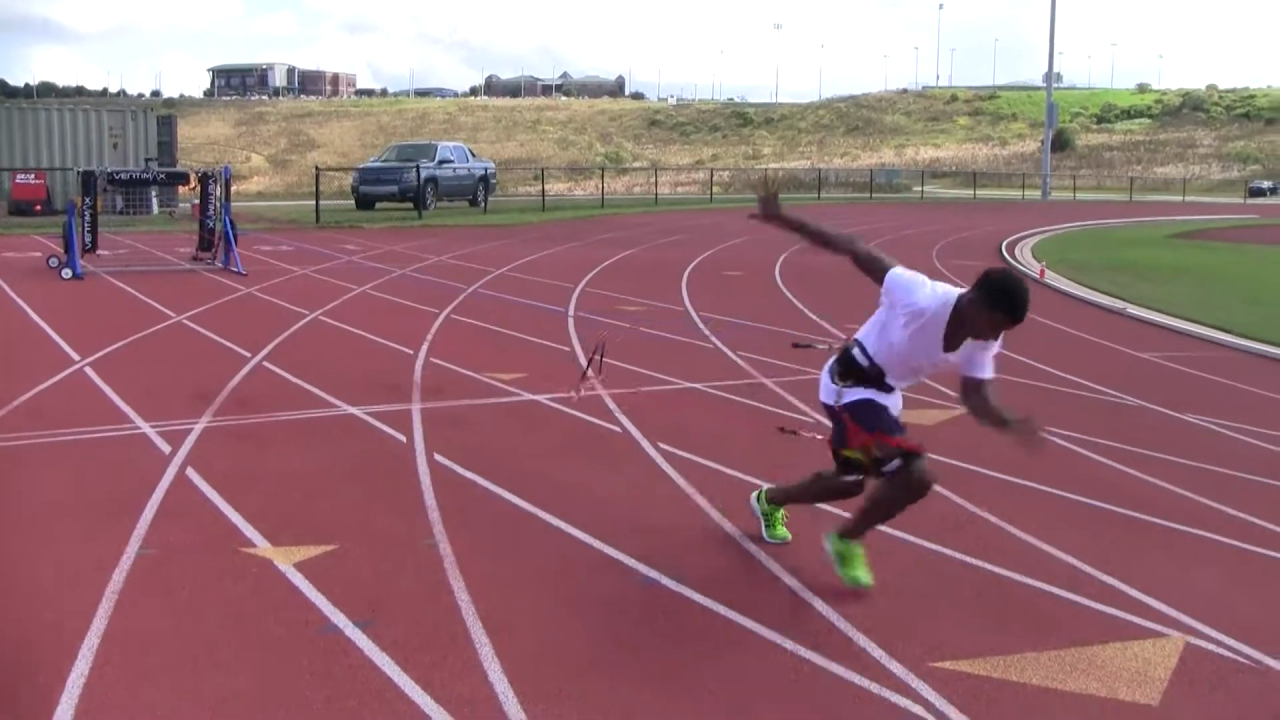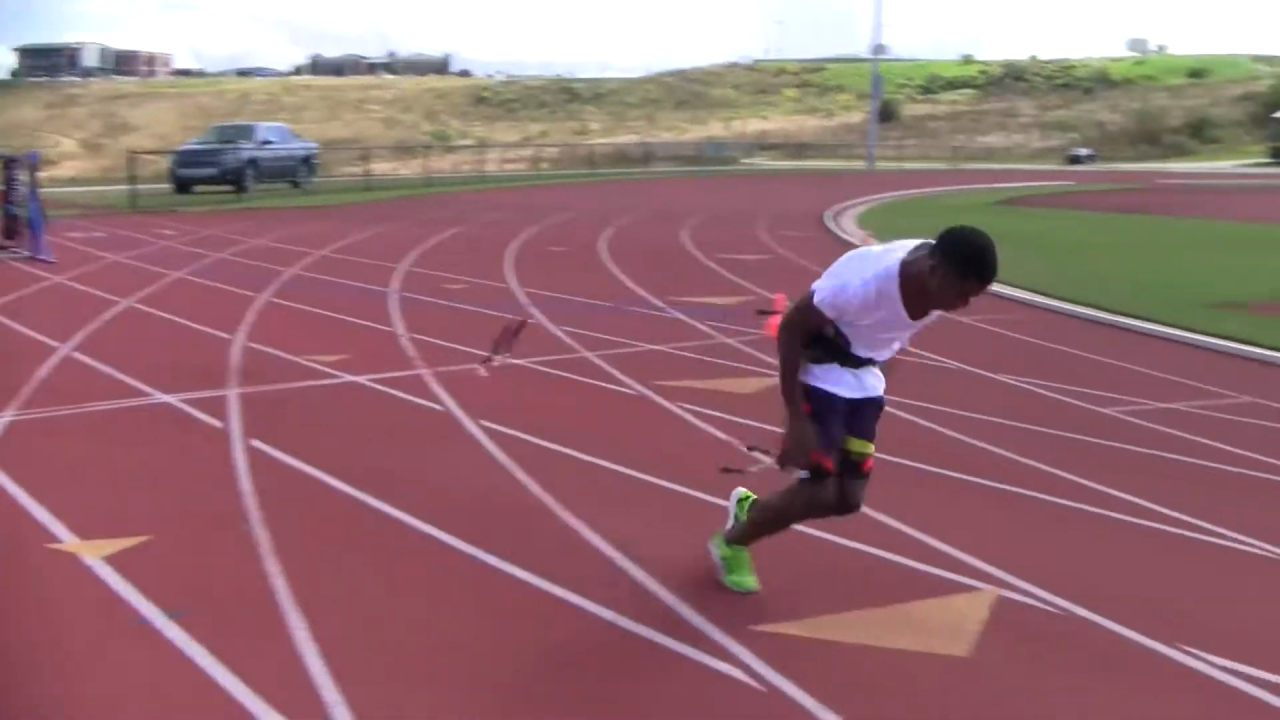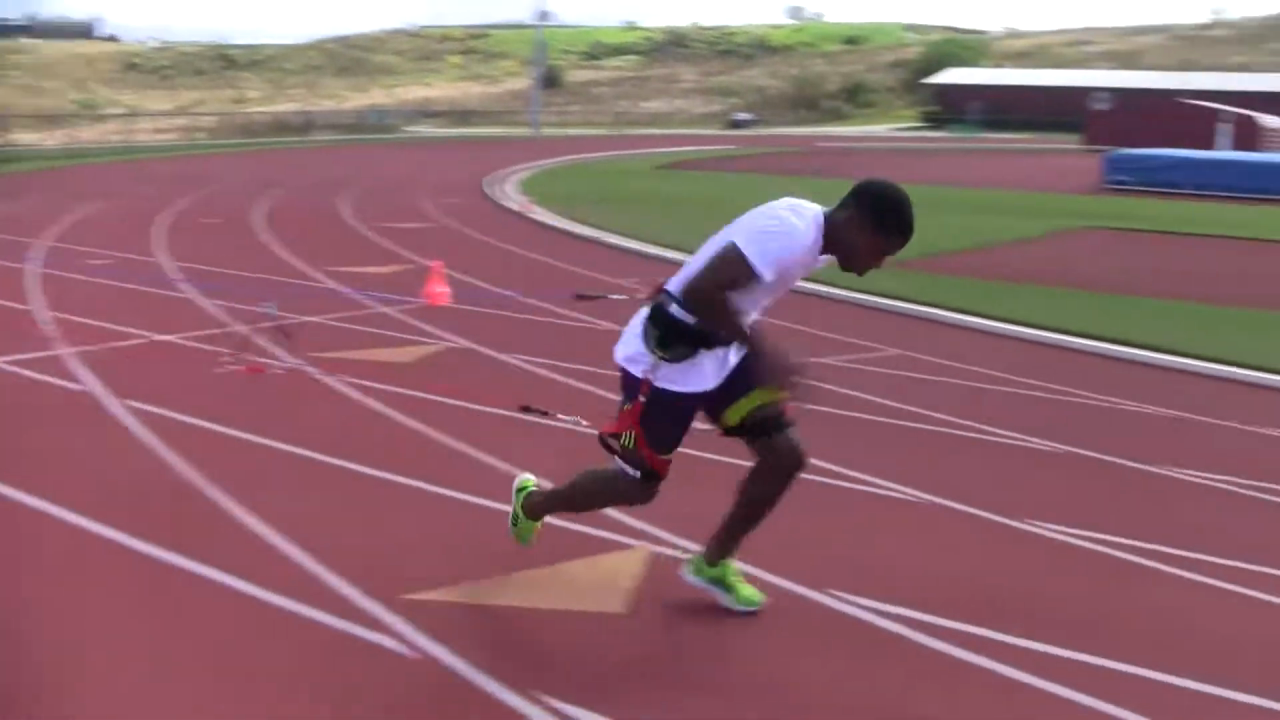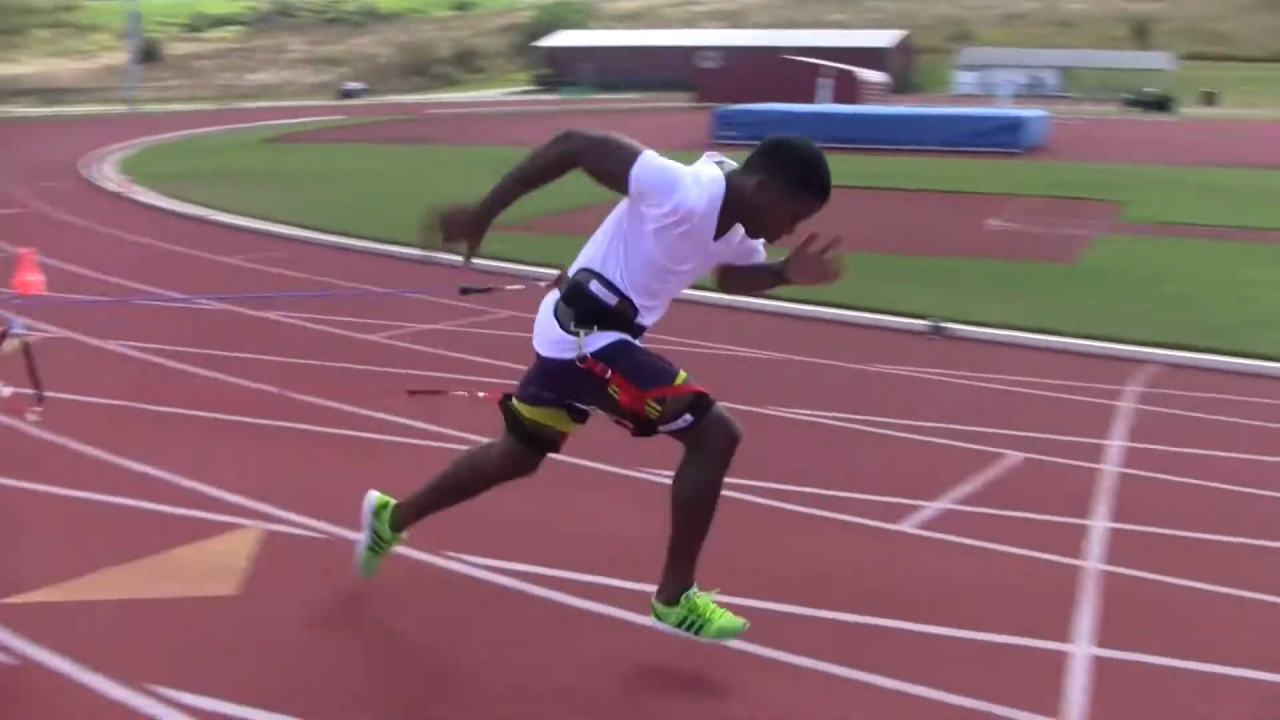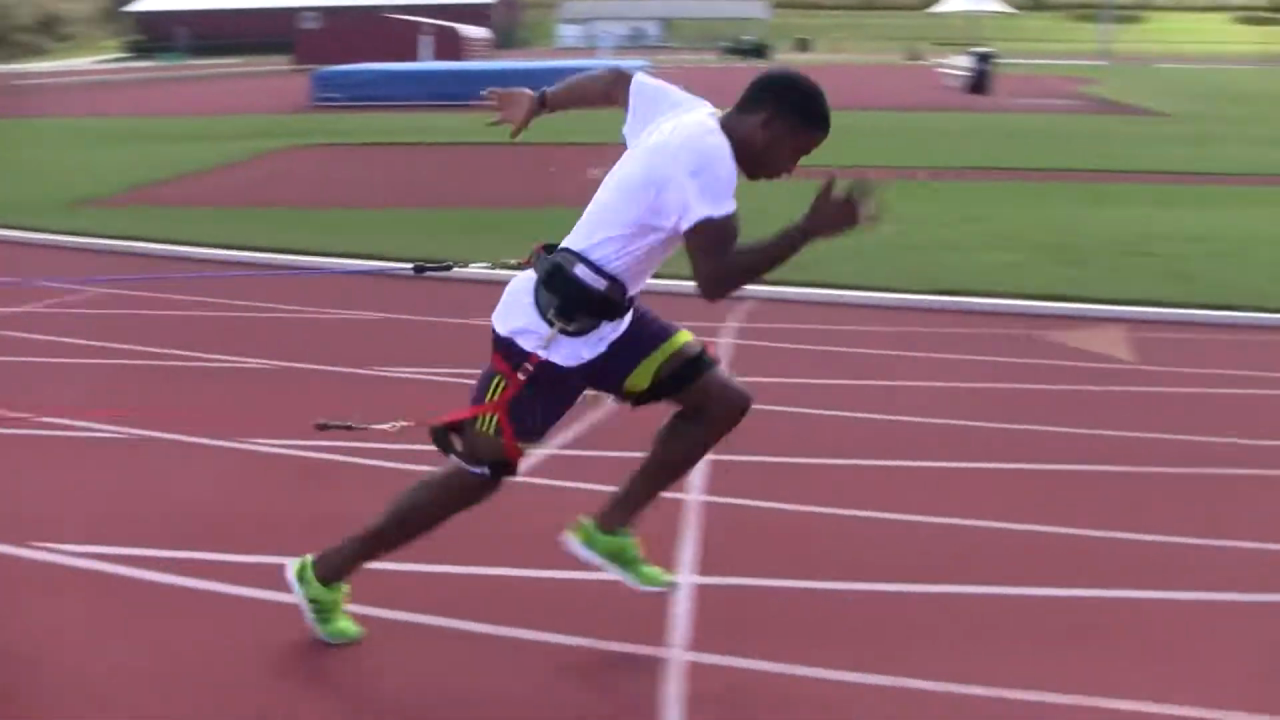
dt=0.2s
person 1, frame 1
left shoulder: (982, 341)
right shoulder: (919, 300)
left elbow: (975, 400)
right elbow: (853, 248)
left wrist: (1010, 424)
right wrist: (786, 220)
left hip: (882, 394)
right hip: (850, 388)
left knee: (851, 485)
right knee: (916, 479)
left ankle: (770, 501)
right ankle: (845, 540)
person 1, frame 2
left shoulder: (953, 259)
right shoulder: (861, 276)
right elbow: (791, 328)
right wrist: (797, 417)
left hip: (866, 374)
right hip: (823, 372)
left knee: (845, 498)
right knee: (821, 494)
left ankle: (751, 509)
right ankle: (733, 543)
person 1, frame 3
left shoulder: (812, 224)
right shoulder: (790, 232)
right elbow: (700, 291)
right wrist: (761, 352)
left hip: (714, 344)
right hip: (668, 353)
left knee: (785, 456)
right knee: (639, 484)
left ankle: (713, 564)
right ankle: (532, 502)
person 1, frame 4
left shoulder: (736, 200)
right shoulder: (689, 192)
left elbow: (736, 277)
right elbow: (573, 144)
left wrist: (789, 271)
right wrist: (483, 212)
left hip: (598, 330)
right hip: (584, 338)
left knee: (520, 457)
right knee: (718, 437)
left ankle: (390, 517)
right ankle: (675, 599)
person 1, frame 5
left shoulder: (692, 120)
right shoulder: (707, 157)
left elbow: (612, 80)
right elbow: (715, 282)
left wrist: (538, 102)
right wrist: (807, 229)
left hip: (604, 314)
right hip: (551, 328)
left knee: (726, 401)
right knee: (476, 476)
left ankle: (607, 530)
right ankle: (323, 575)
